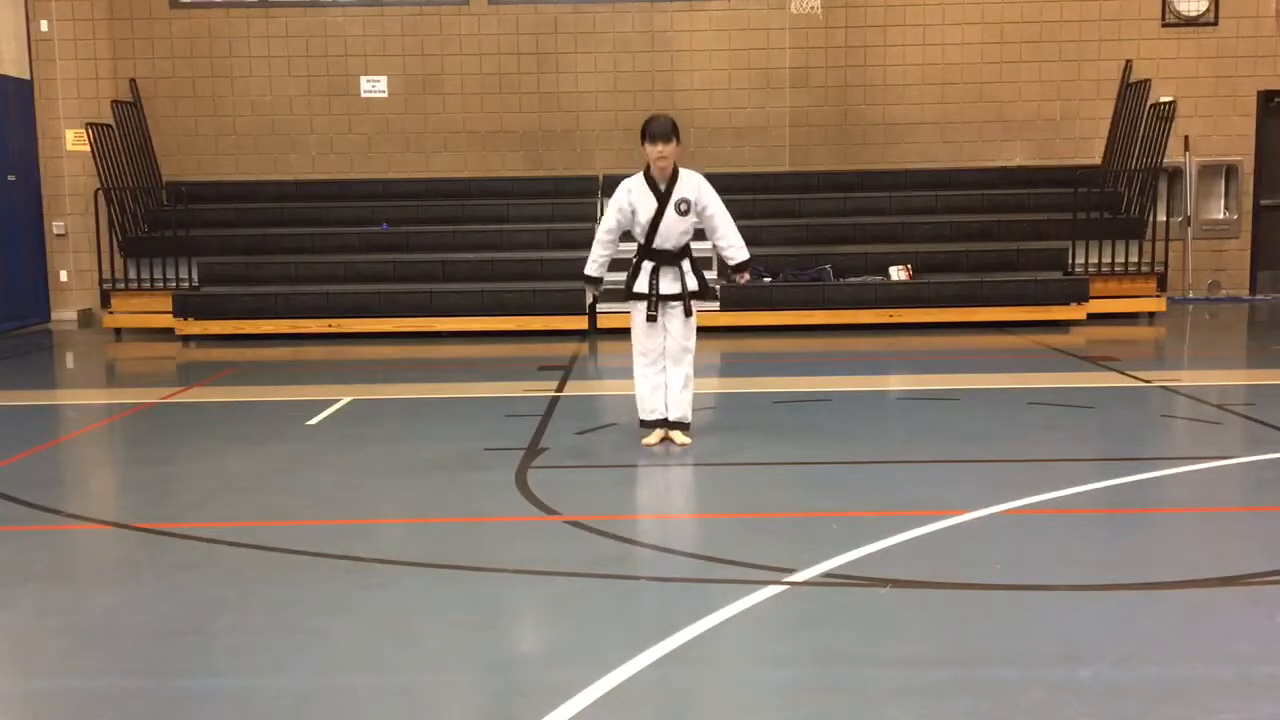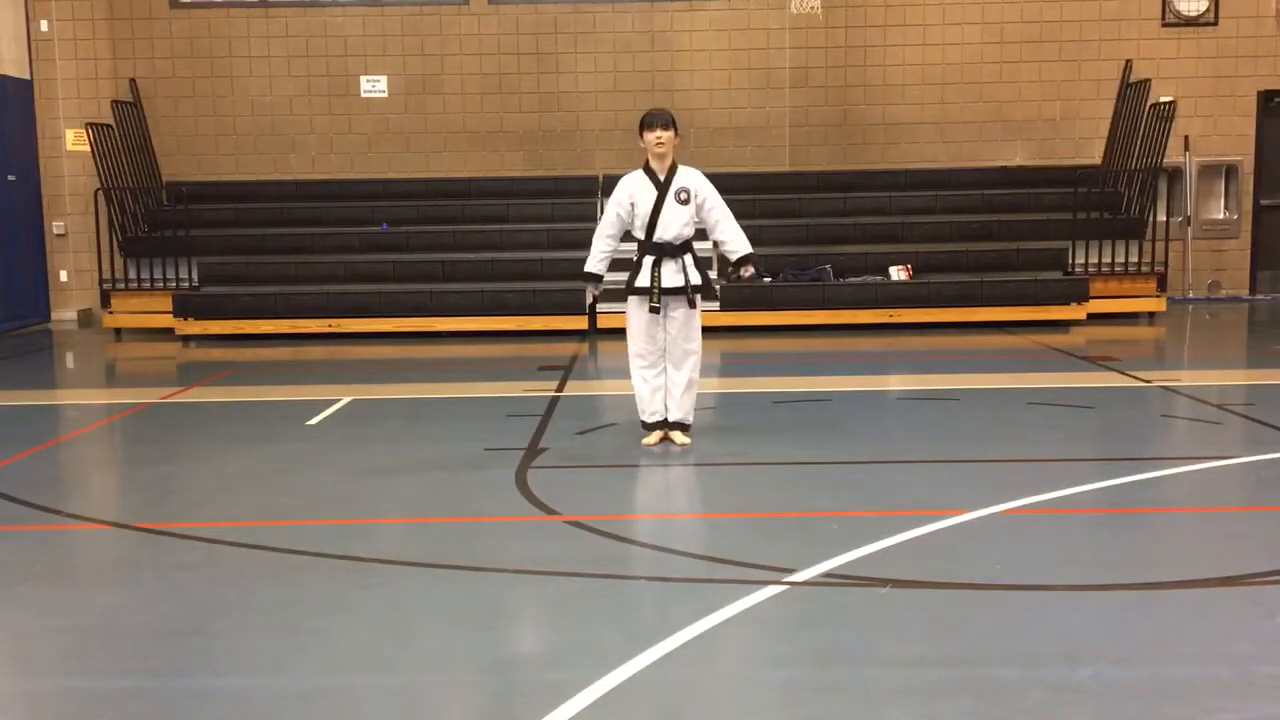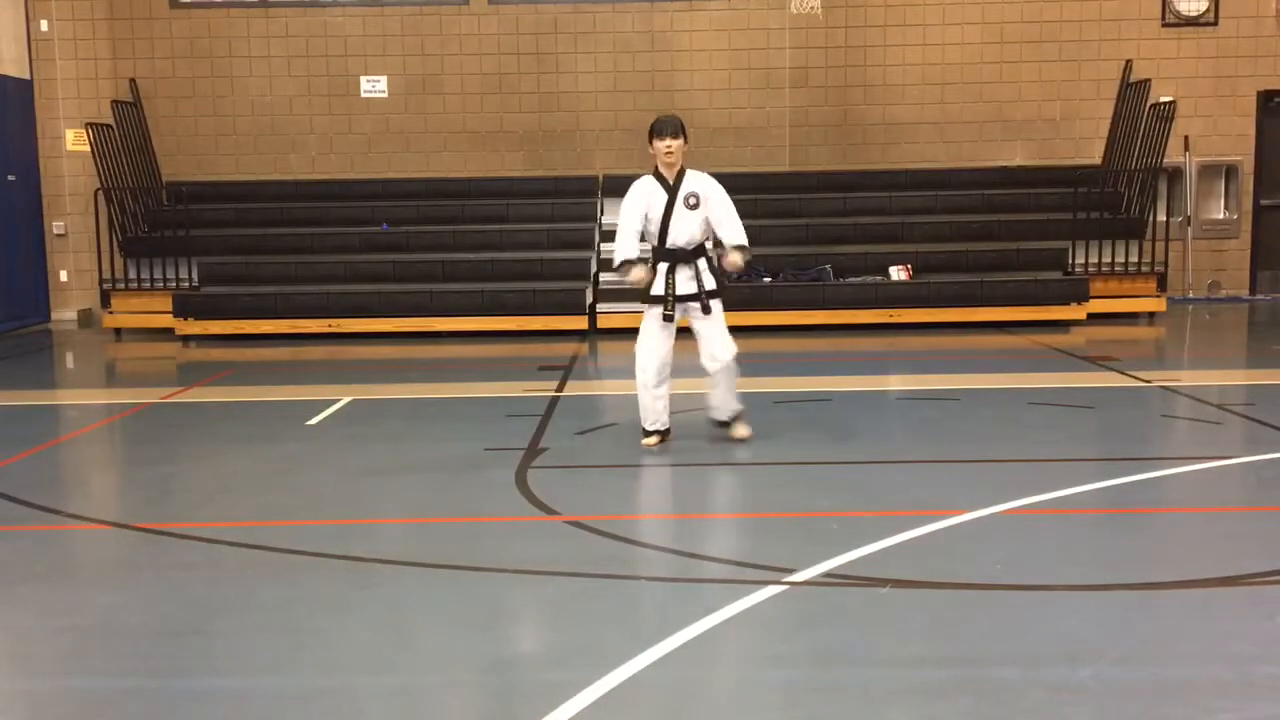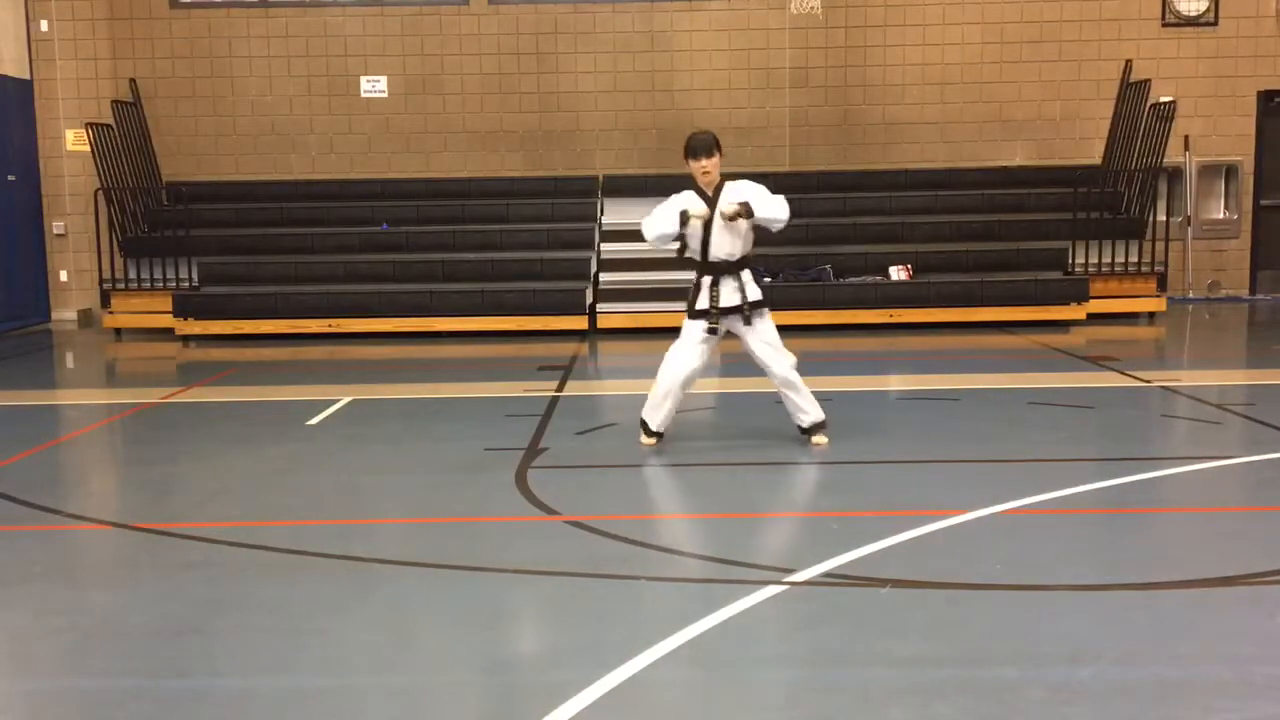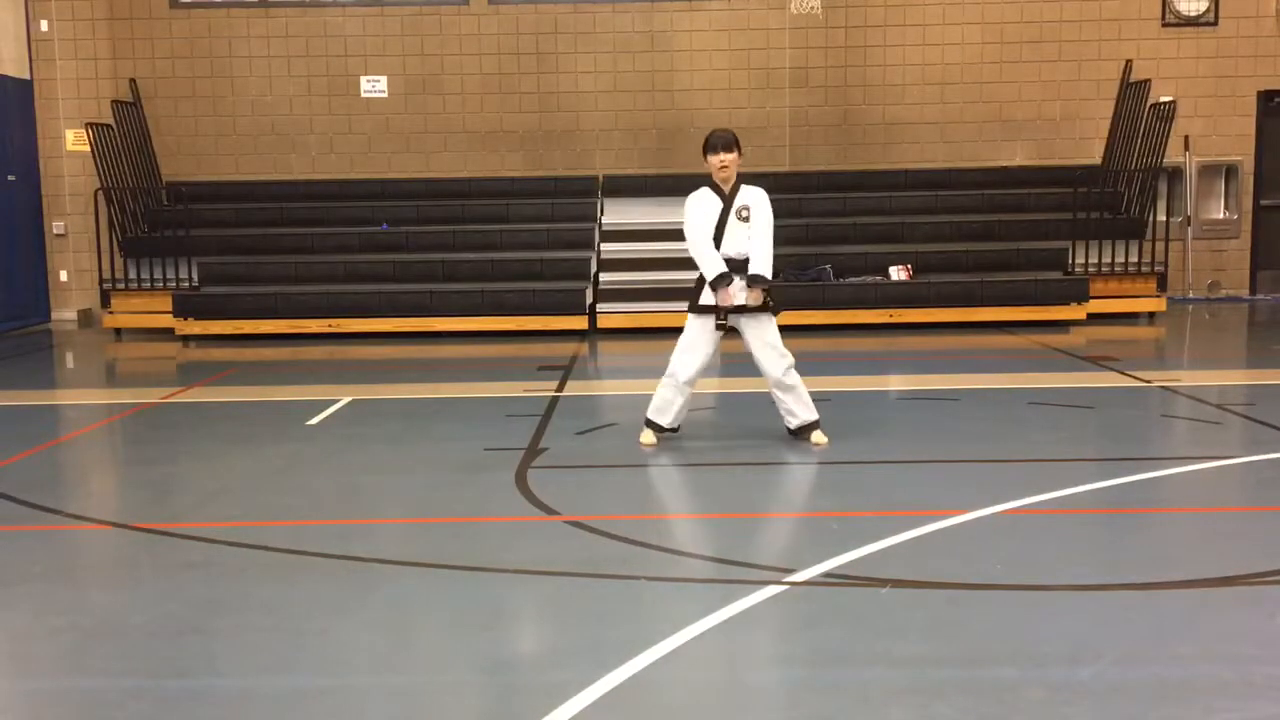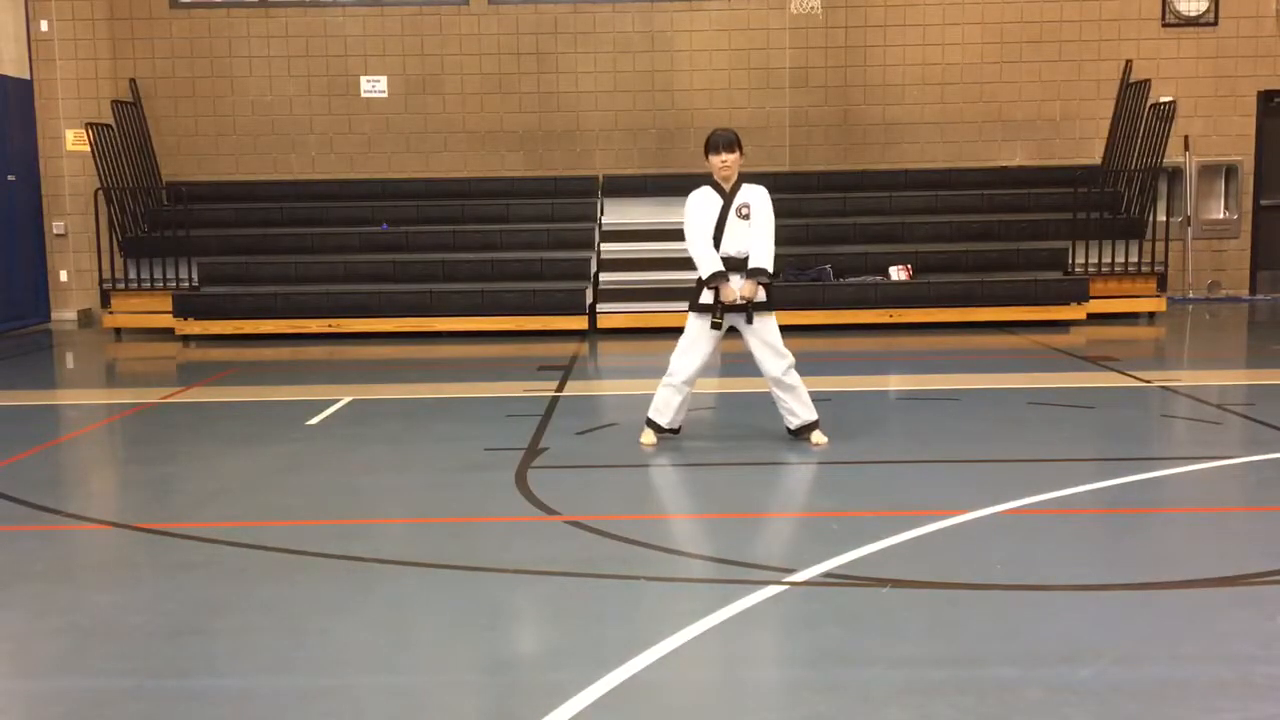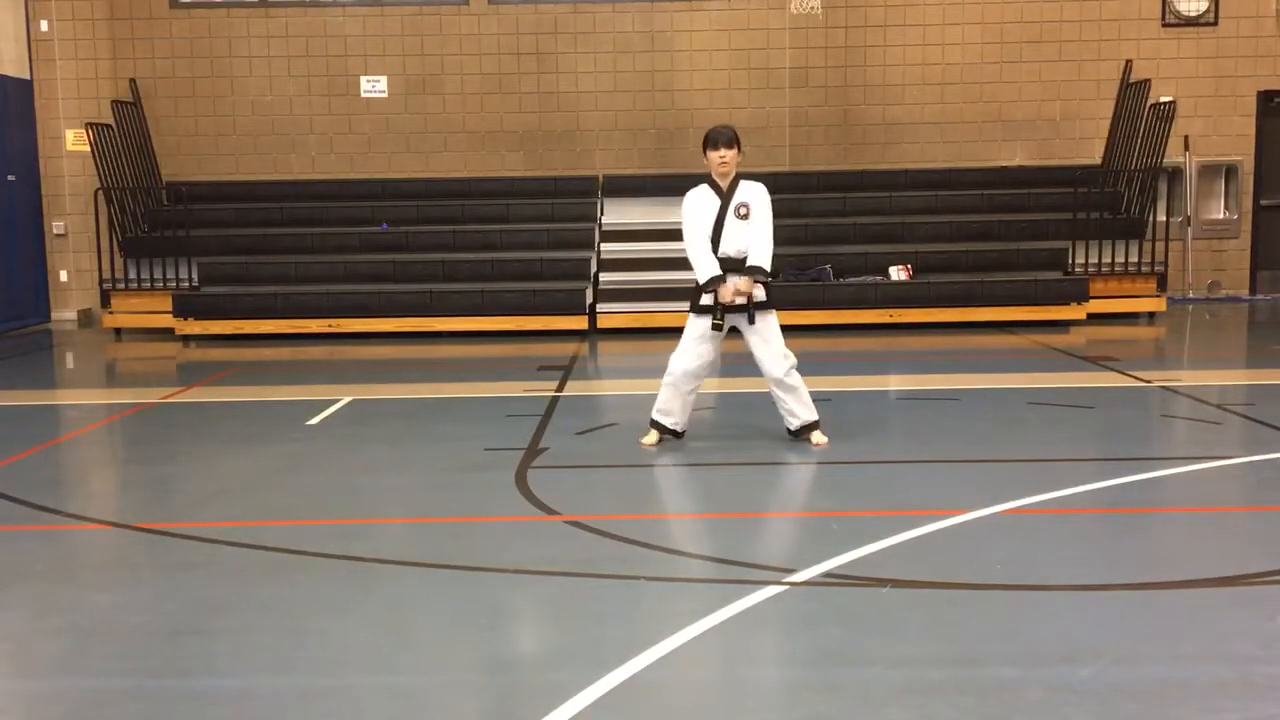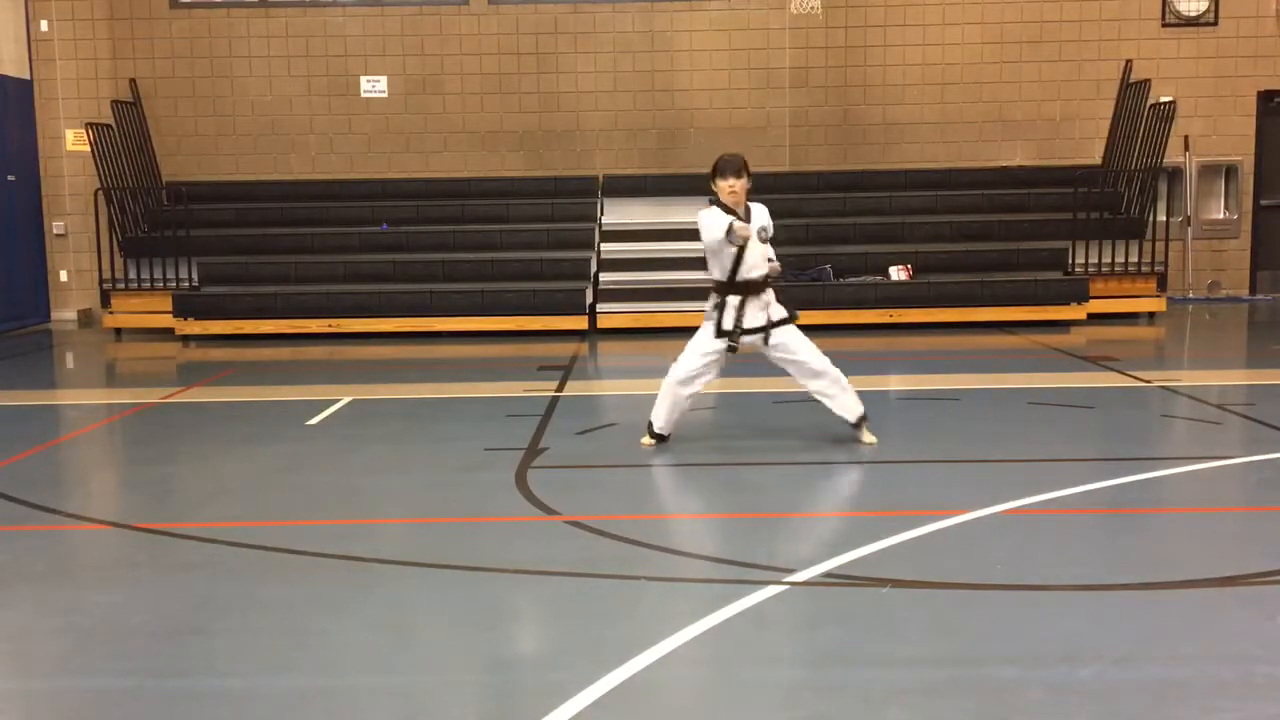
dt=0.3s
person 1, frame 1
left shoulder: (695, 183)
right shoulder: (630, 188)
left elbow: (720, 225)
right elbow: (607, 233)
left wrist: (740, 262)
right wrist: (593, 275)
left hip: (681, 275)
right hip: (645, 275)
left knee: (680, 352)
right knee: (648, 353)
left ankle: (678, 422)
right ankle: (656, 422)
person 1, frame 2
left shoulder: (693, 179)
right shoulder: (630, 184)
left elbow: (720, 220)
right elbow: (609, 229)
left wrist: (743, 256)
right wrist: (594, 273)
left hip: (683, 271)
right hip: (646, 272)
left knee: (684, 353)
right knee: (645, 353)
left ankle: (678, 422)
right ankle: (655, 422)
person 1, frame 3
left shoulder: (703, 183)
right shoulder: (640, 187)
left elbow: (726, 215)
right elbow: (624, 229)
left wrist: (737, 248)
right wrist: (628, 265)
left hip: (699, 275)
right hip: (657, 277)
left knee: (720, 351)
right knee: (652, 359)
left ankle: (727, 415)
right ankle: (656, 426)
person 1, frame 4
left shoulder: (742, 191)
right shoulder: (680, 203)
left elbow: (780, 212)
right elbow: (652, 232)
left wrist: (744, 209)
right wrist: (686, 217)
left hip: (742, 289)
right hip: (705, 292)
left knee: (777, 361)
right knee: (678, 366)
left ankle: (813, 423)
right ankle: (653, 426)
person 1, frame 5
left shoulder: (756, 196)
right shoulder: (697, 200)
left elbow: (762, 242)
right elbow: (701, 245)
left wrist: (756, 285)
right wrist: (722, 286)
left hip: (749, 288)
right hip: (711, 289)
left knee: (776, 362)
right knee: (686, 363)
left ankle: (806, 423)
right ankle: (657, 422)
person 1, frame 6
left shoulder: (757, 194)
right shoulder: (698, 199)
left elbow: (763, 238)
right elbow: (699, 243)
left wrist: (754, 279)
right wrist: (721, 282)
left hip: (750, 286)
right hip: (711, 288)
left knee: (776, 361)
right knee: (685, 362)
left ankle: (806, 423)
right ankle: (658, 423)
person 1, frame 7
left shoulder: (755, 191)
right shoulder: (696, 197)
left elbow: (761, 237)
right elbow: (697, 245)
left wrist: (749, 278)
right wrist: (719, 282)
left hip: (753, 290)
right hip: (713, 289)
left knee: (778, 363)
right knee: (686, 365)
left ankle: (806, 425)
right ankle: (664, 425)
person 1, frame 8
left shoulder: (760, 212)
right shoulder: (709, 216)
right elbow: (720, 232)
left wrist: (770, 264)
right wrist: (736, 231)
left hip: (765, 308)
right hip: (727, 312)
left knee: (816, 365)
right knee: (683, 373)
left ankle: (857, 421)
right ankle: (658, 429)
